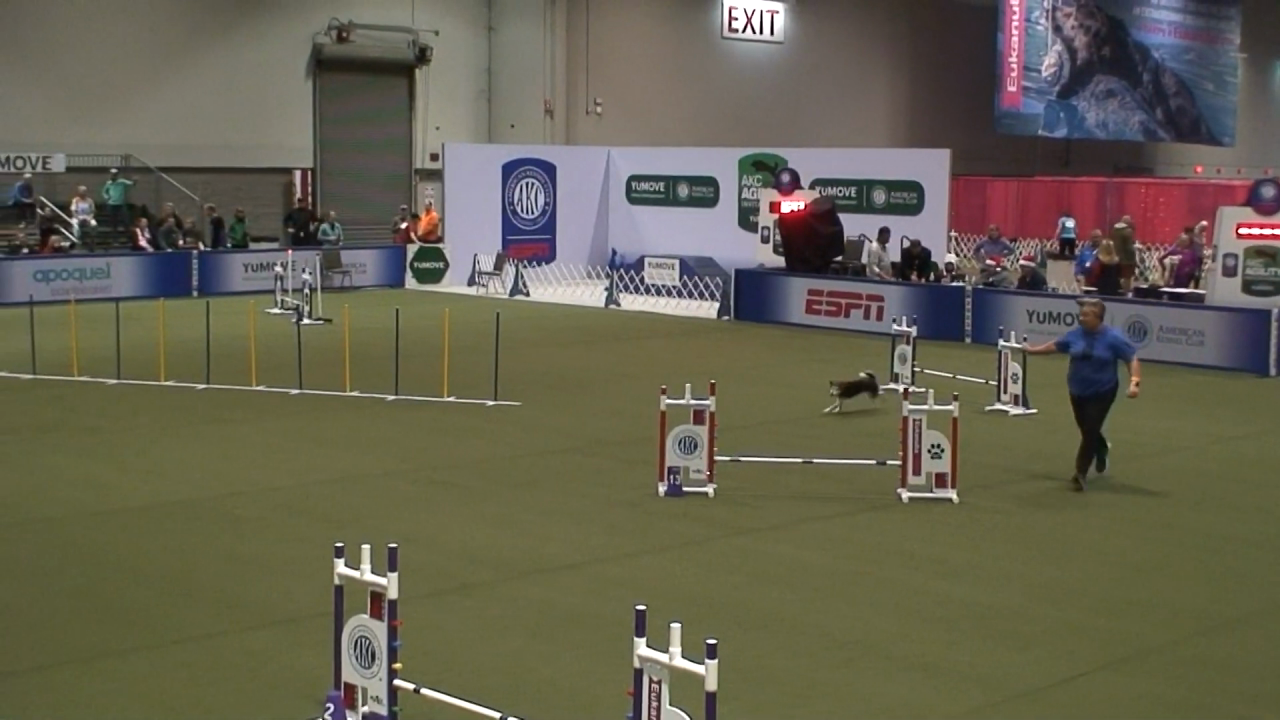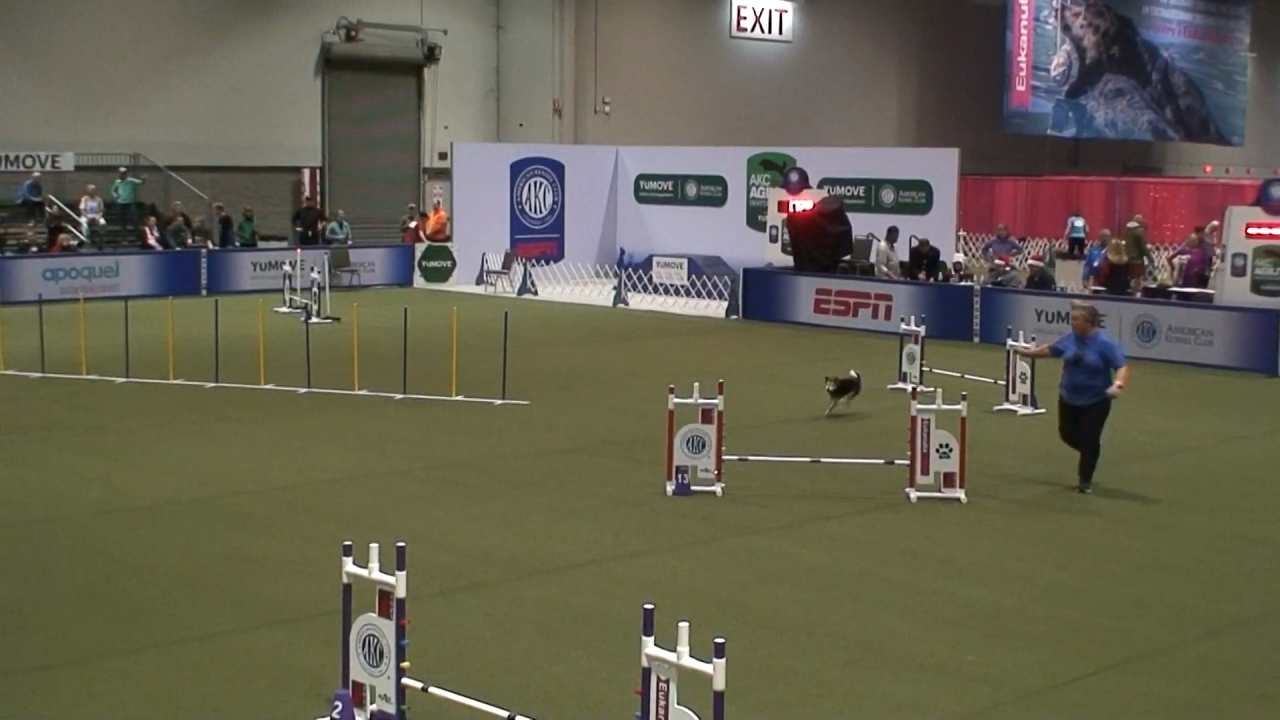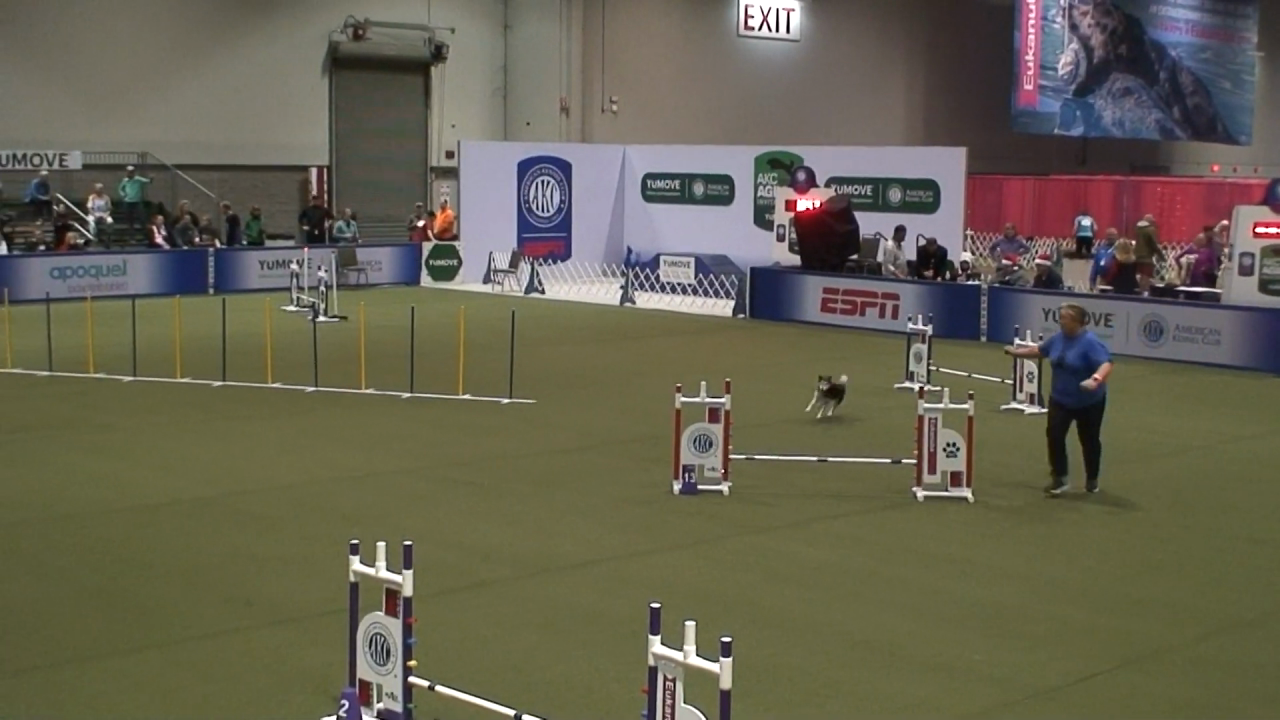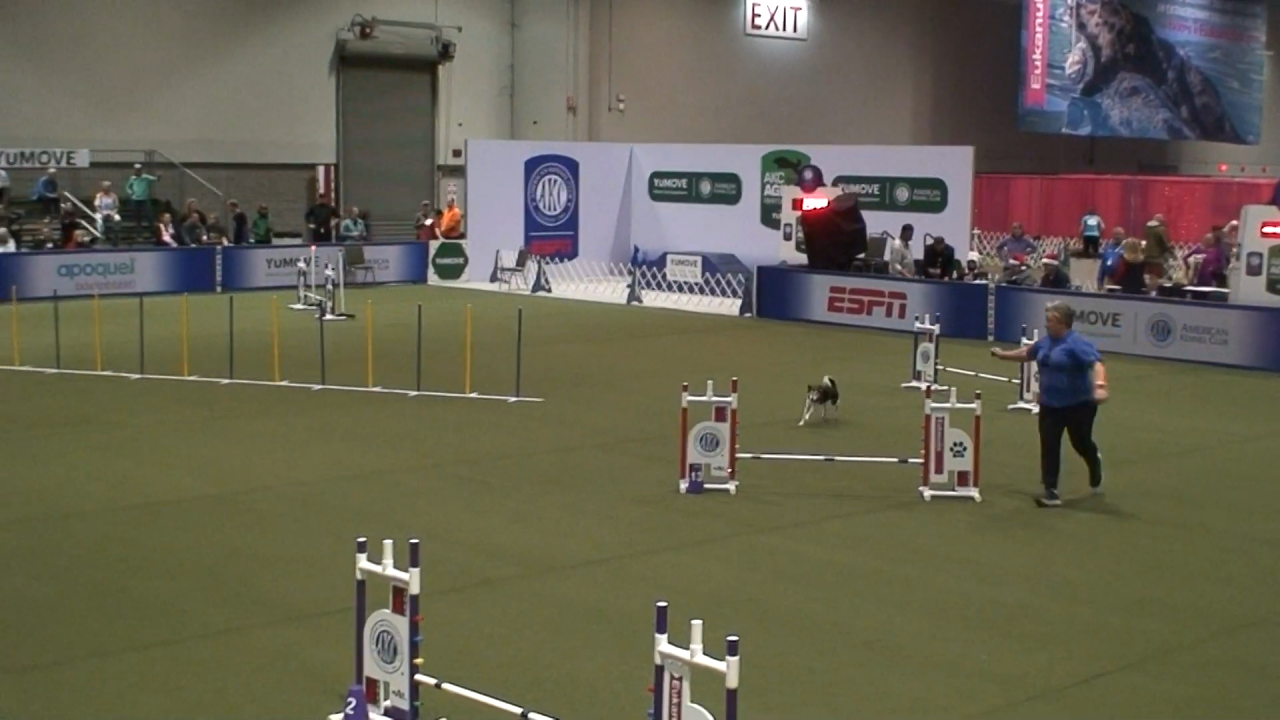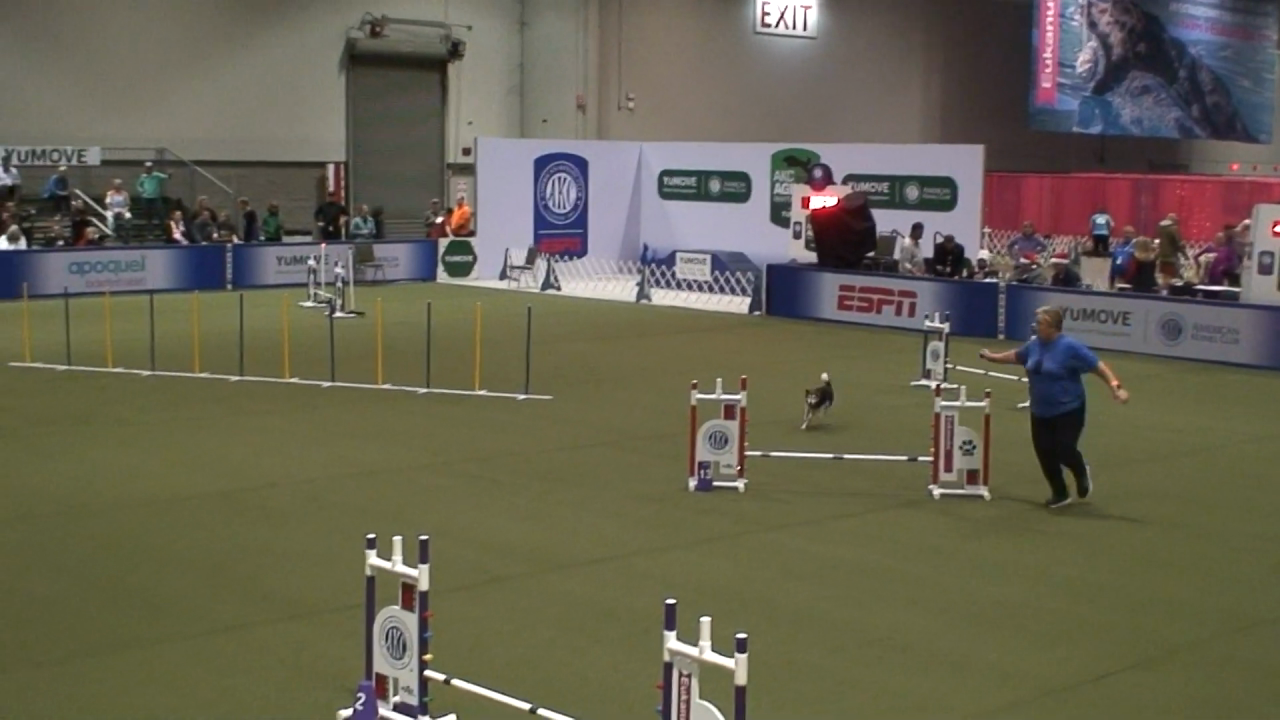
dt=0.1s
person 1, frame 1
left shoulder: (1113, 337)
right shoulder: (1075, 333)
left elbow: (1132, 359)
right elbow: (1056, 346)
left wrist: (1134, 382)
right wrist: (1034, 350)
left hip: (1102, 392)
right hip: (1078, 391)
left knee: (1090, 428)
right knee: (1086, 428)
left ankle: (1081, 473)
right ankle: (1102, 448)
person 1, frame 2
left shoulder: (1105, 344)
right shoulder: (1069, 339)
left elbow: (1122, 367)
right elbow: (1049, 350)
left wrist: (1118, 386)
right wrist: (1027, 352)
left hip: (1096, 401)
right hip: (1069, 399)
left knee: (1089, 439)
right knee: (1067, 434)
left ankle: (1086, 479)
right ankle: (1088, 453)
person 1, frame 3
left shoulder: (1090, 342)
right shoulder: (1058, 339)
left elbow: (1106, 365)
right elbow: (1040, 350)
left wrist: (1095, 380)
right wrist: (1016, 352)
left hip: (1089, 402)
right hip: (1060, 399)
left knee: (1089, 440)
right knee: (1054, 435)
left ankle: (1092, 478)
right ankle: (1059, 478)
person 1, frame 4
left shoulder: (1077, 343)
right shoulder: (1046, 340)
left elbow: (1096, 365)
right elbow: (1029, 352)
left wrist: (1100, 386)
right wrist: (1003, 354)
left hip: (1078, 402)
right hip: (1050, 403)
left knee: (1081, 442)
right knee: (1048, 443)
left ankle: (1095, 464)
right ankle: (1050, 491)
person 1, frame 5
left shoulder: (1070, 348)
right shoulder: (1034, 344)
left elbow: (1098, 366)
right elbow: (1016, 355)
left wrist: (1116, 387)
right wrist: (992, 357)
left hip: (1069, 409)
right hip: (1041, 410)
left knee: (1064, 451)
right knee: (1044, 452)
left ankle: (1081, 473)
right ankle: (1060, 494)
